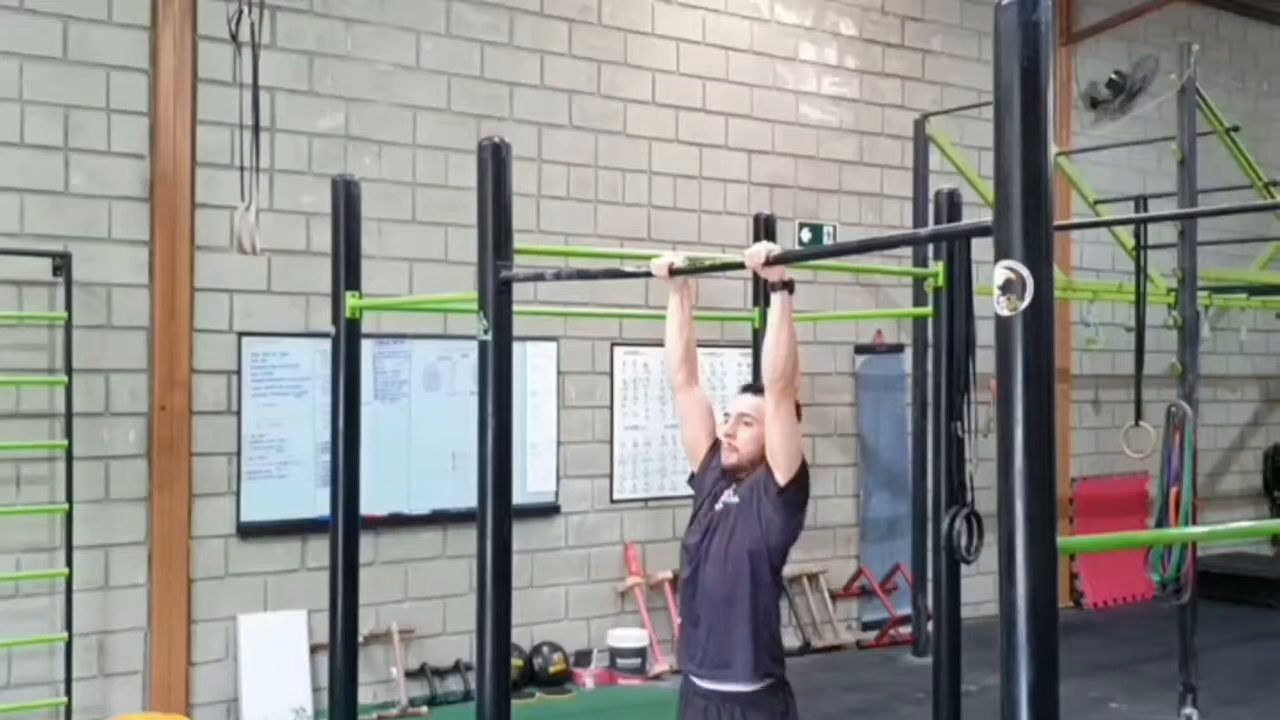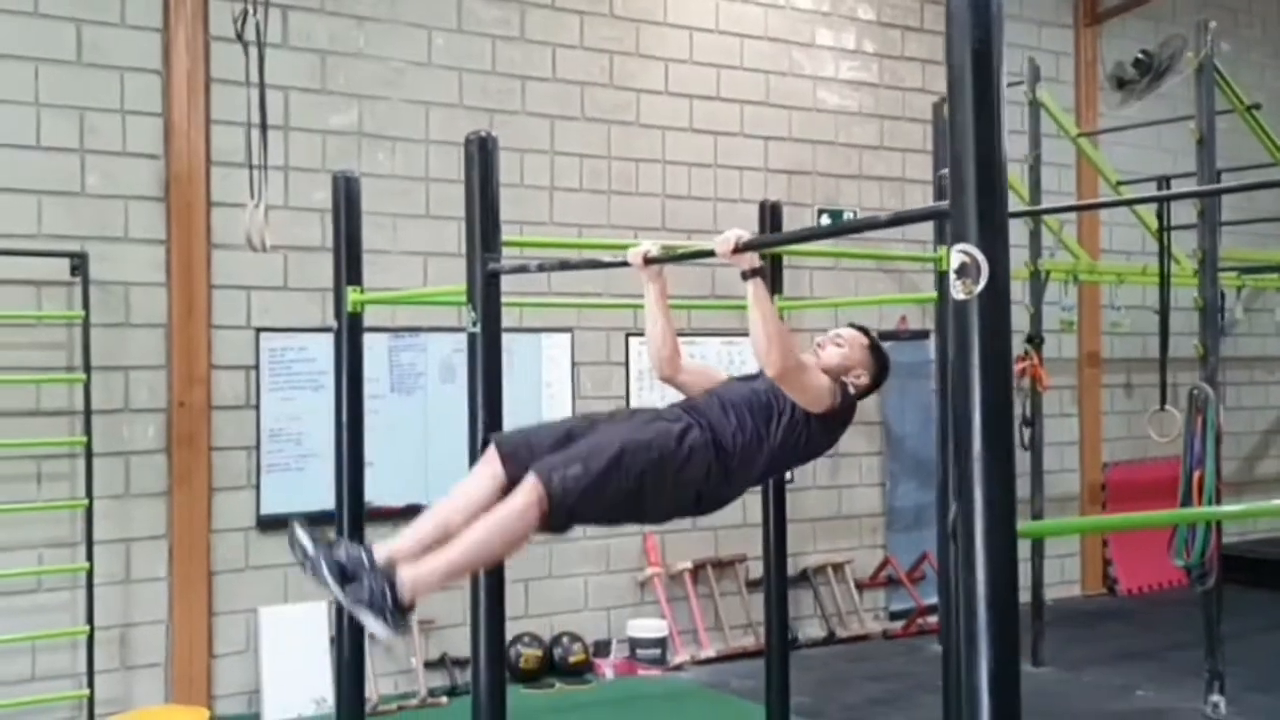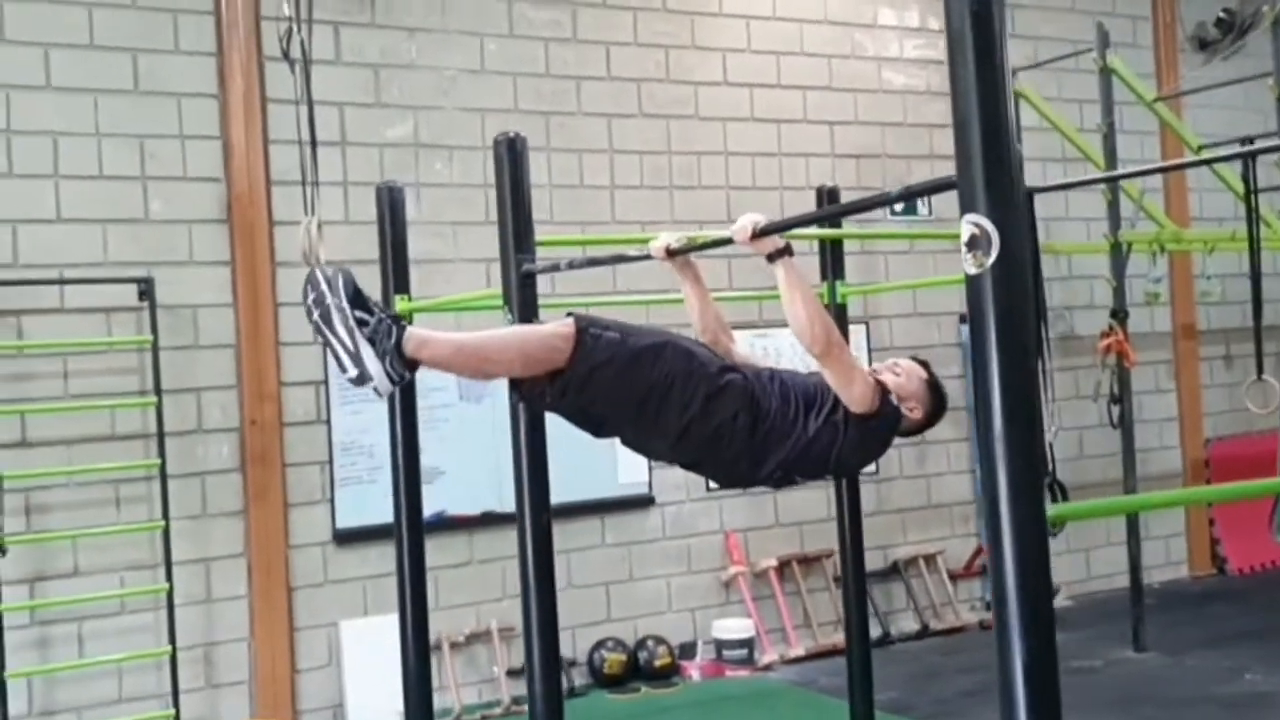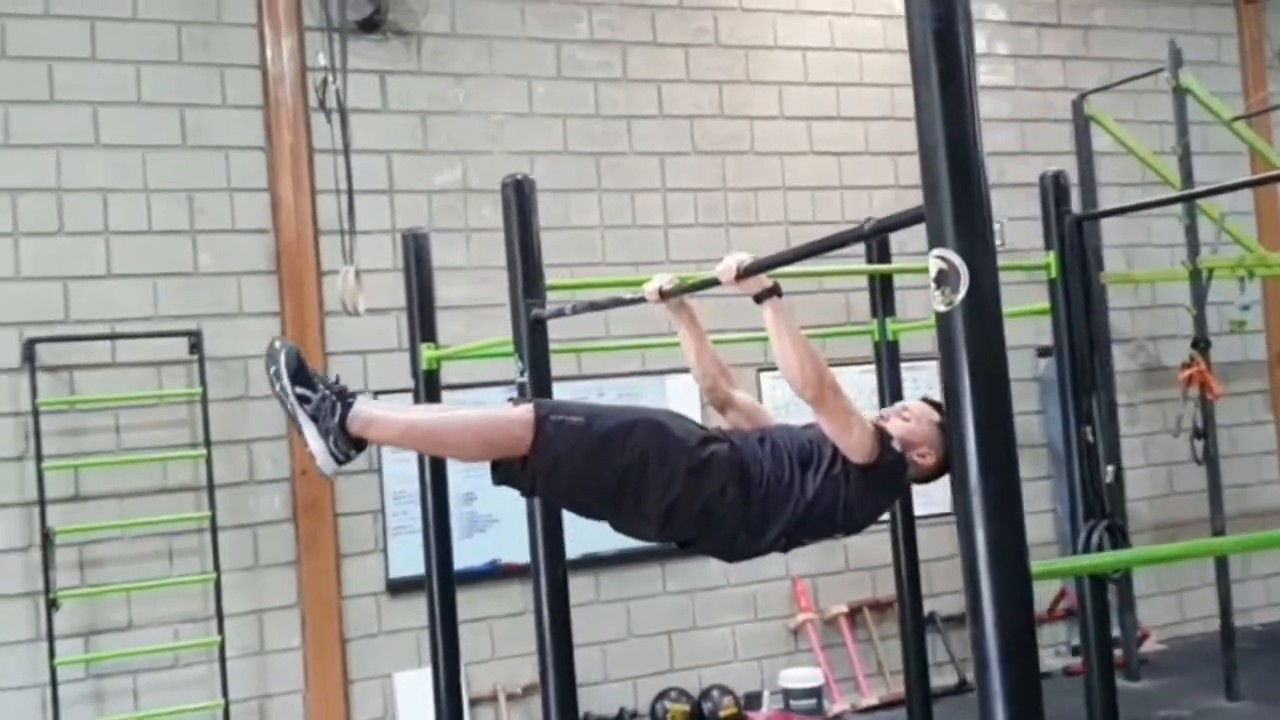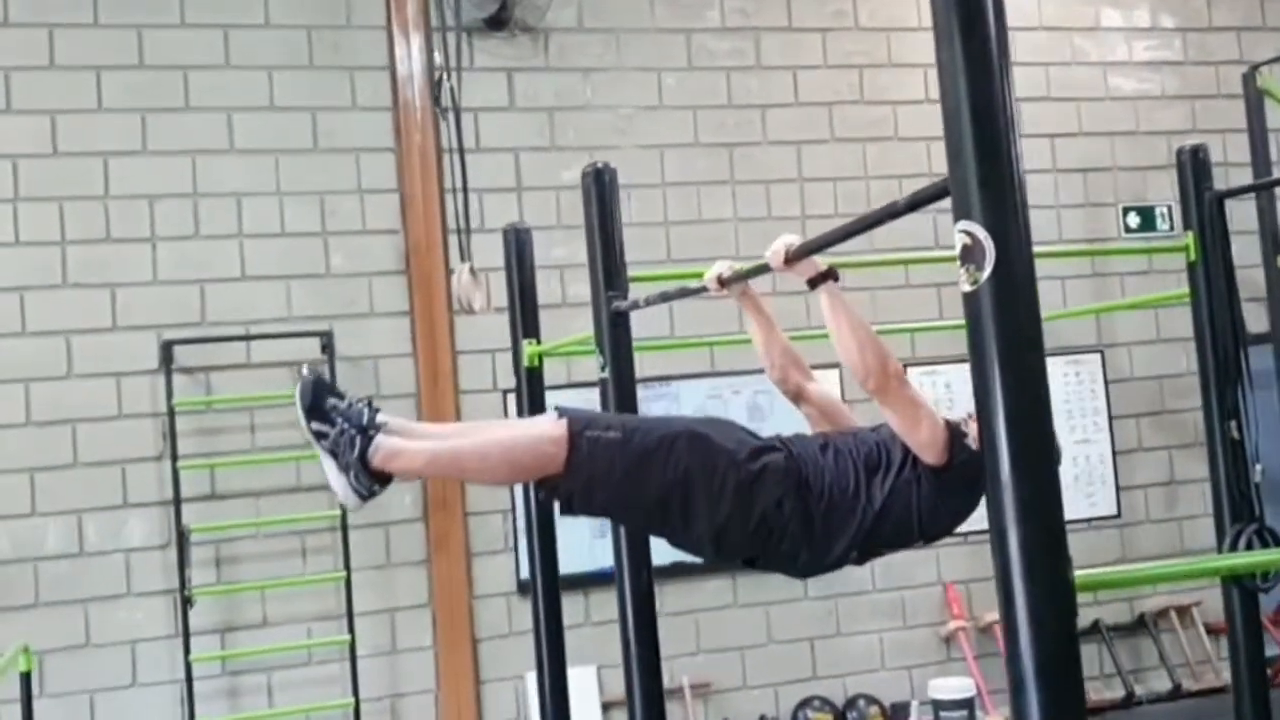
dt=1s
person 1, frame 1
left shoulder: (777, 494)
right shoulder: (713, 480)
left elbow: (779, 389)
right elbow: (685, 381)
left wrist: (779, 289)
right wrist: (678, 291)
person 1, frame 2
left shoulder: (827, 405)
right shoulder: (763, 383)
left elbow: (778, 364)
right elbow: (669, 364)
left wrist: (752, 272)
right wrist: (654, 280)
left hip: (691, 452)
right hip: (661, 431)
left knee: (542, 487)
right knee: (502, 457)
left ankle: (398, 589)
right ankle: (383, 562)
person 1, frame 3
left shoulder: (868, 419)
right shoulder: (810, 401)
left elbow: (823, 345)
right elbow: (720, 346)
left wrist: (778, 255)
right wrist: (685, 270)
left hip: (722, 413)
right hip: (703, 406)
left knee: (565, 338)
right knee: (546, 357)
left ankle: (399, 343)
right ankle: (389, 350)
person 1, frame 4
left shoulder: (875, 470)
right shoulder: (812, 454)
left elbow: (817, 389)
right elbow: (723, 394)
left wrist: (766, 296)
right wrist: (681, 312)
left hip: (710, 485)
right hip: (703, 478)
left knee: (525, 426)
right knee: (516, 424)
left ankle: (350, 422)
right ankle: (352, 415)
person 1, frame 5
left shoulder: (954, 467)
right shoulder: (892, 455)
left elbow: (880, 378)
right elbow: (797, 383)
left wrist: (819, 279)
right wrist: (747, 299)
left hip: (764, 493)
right hip: (755, 493)
left knee: (559, 442)
right knee: (553, 436)
left ankle: (376, 455)
right ankle: (382, 436)
